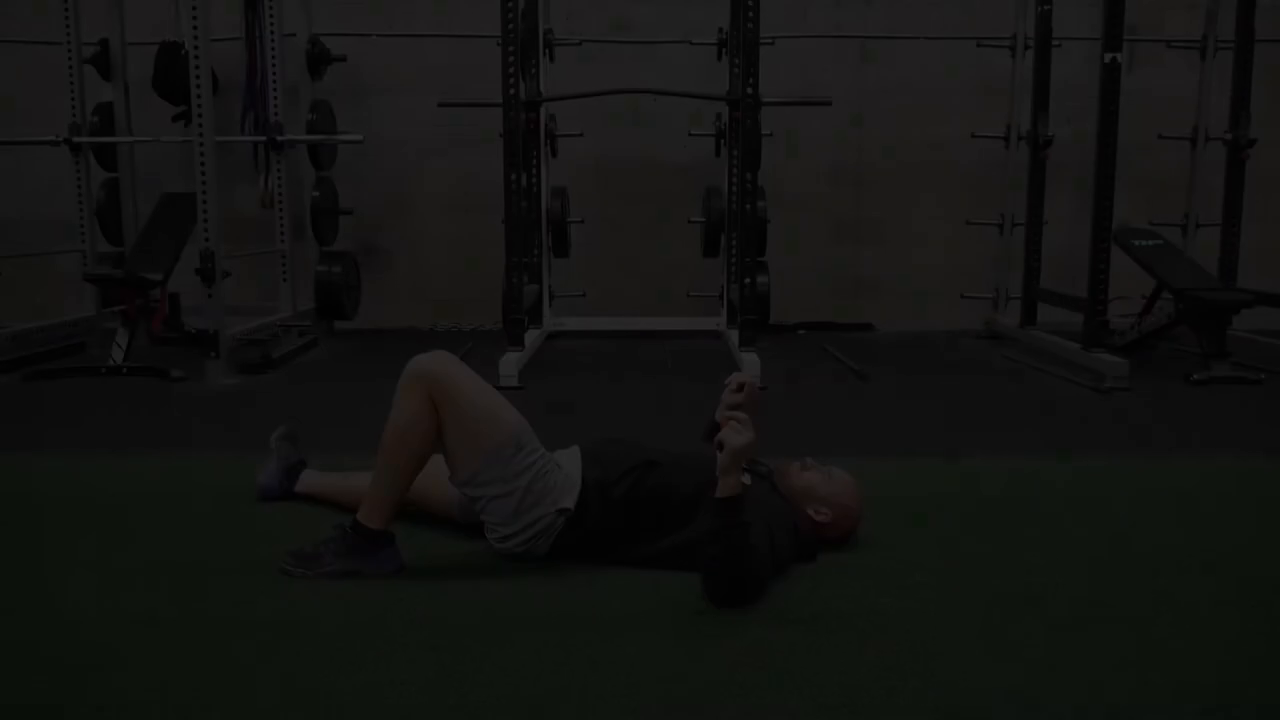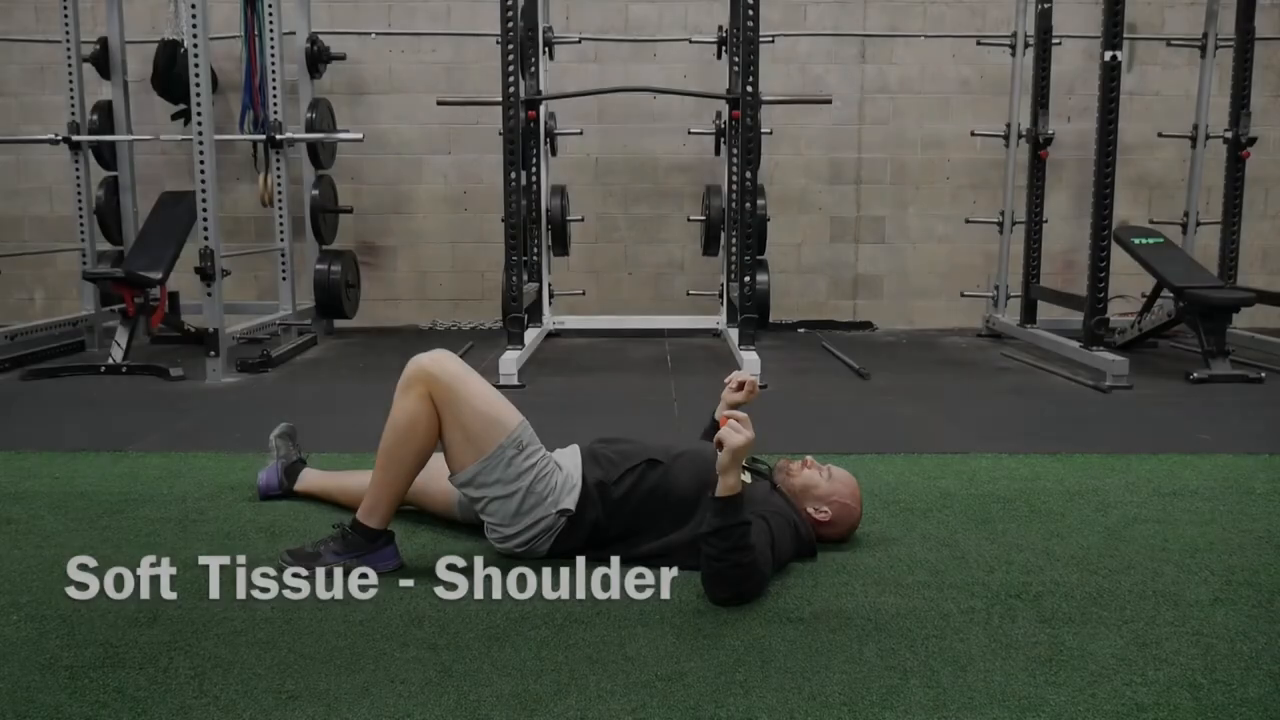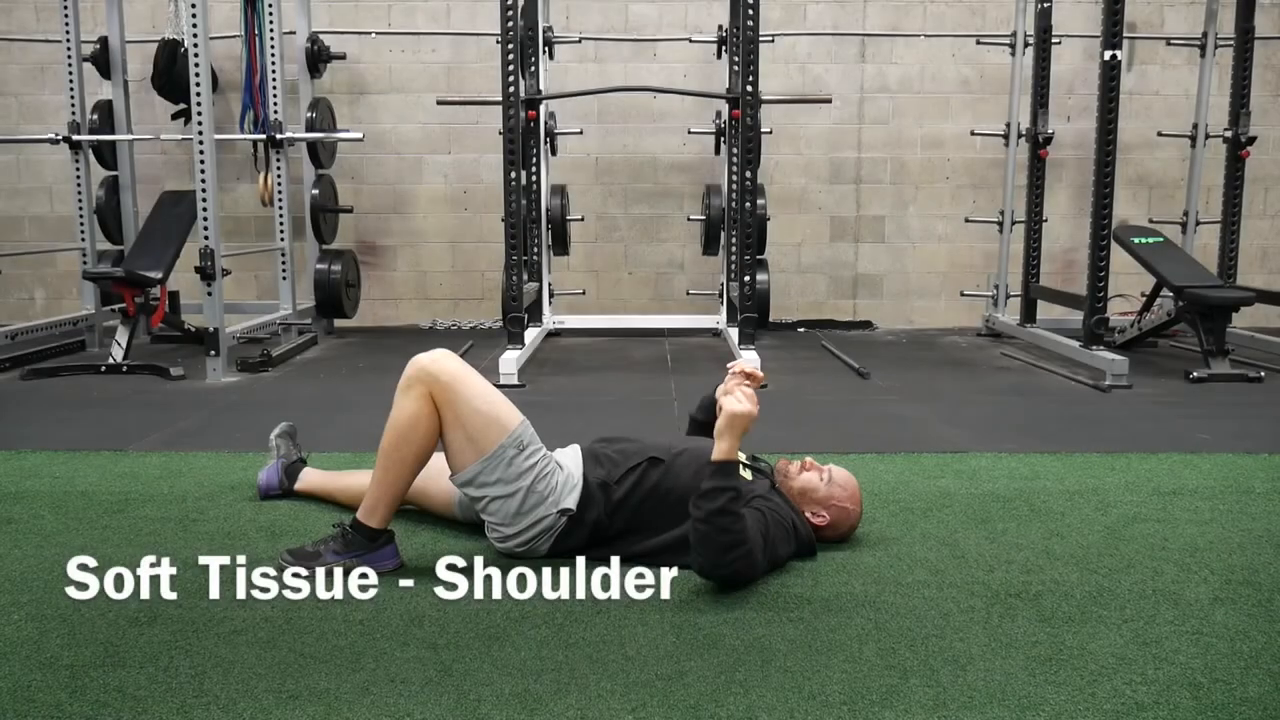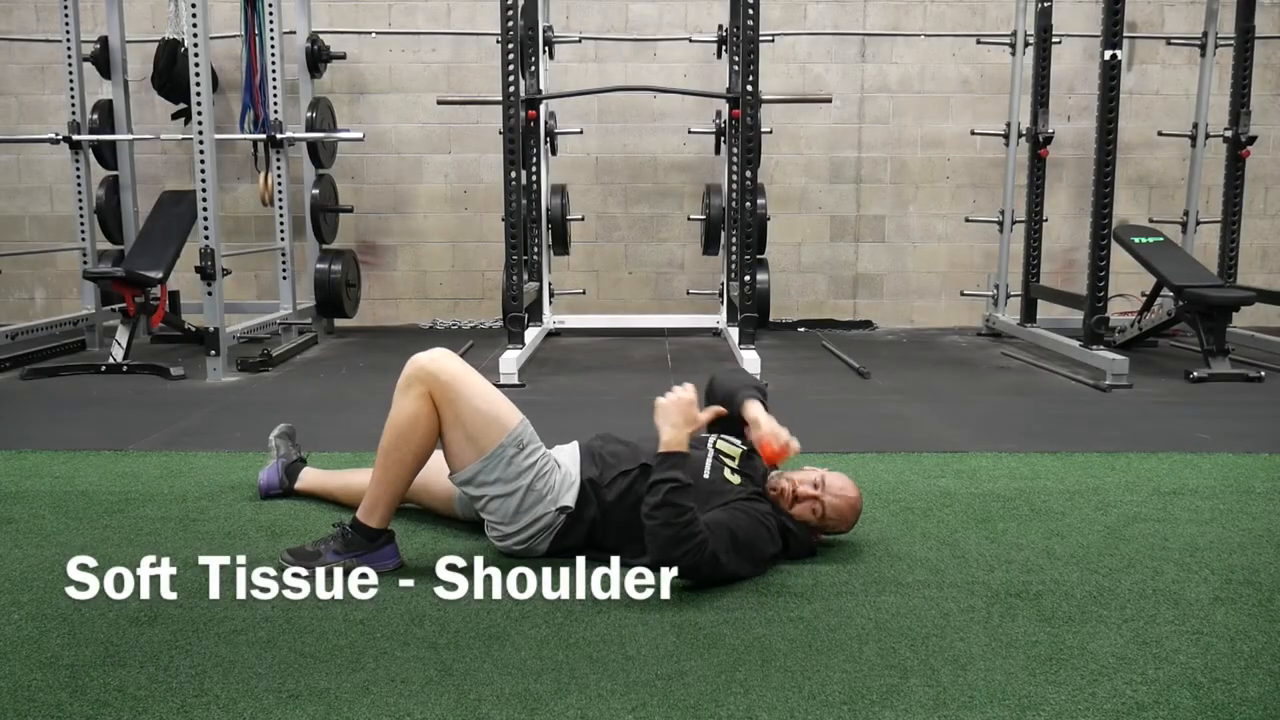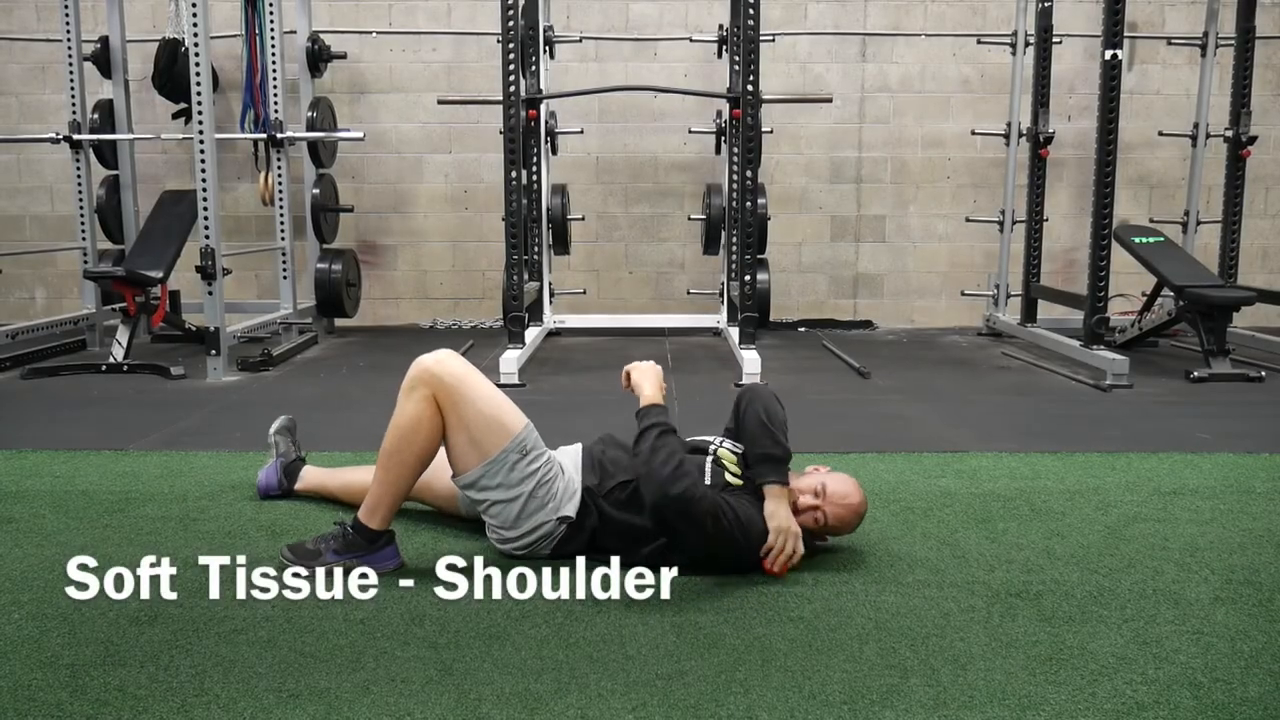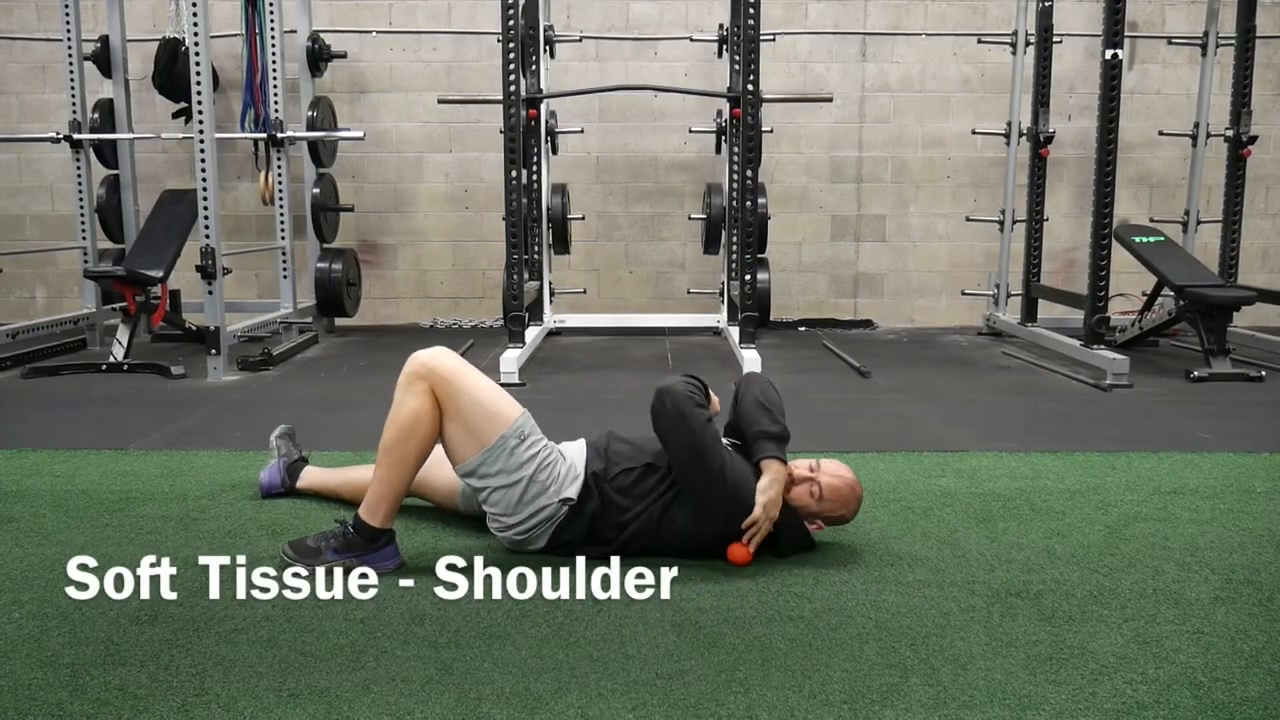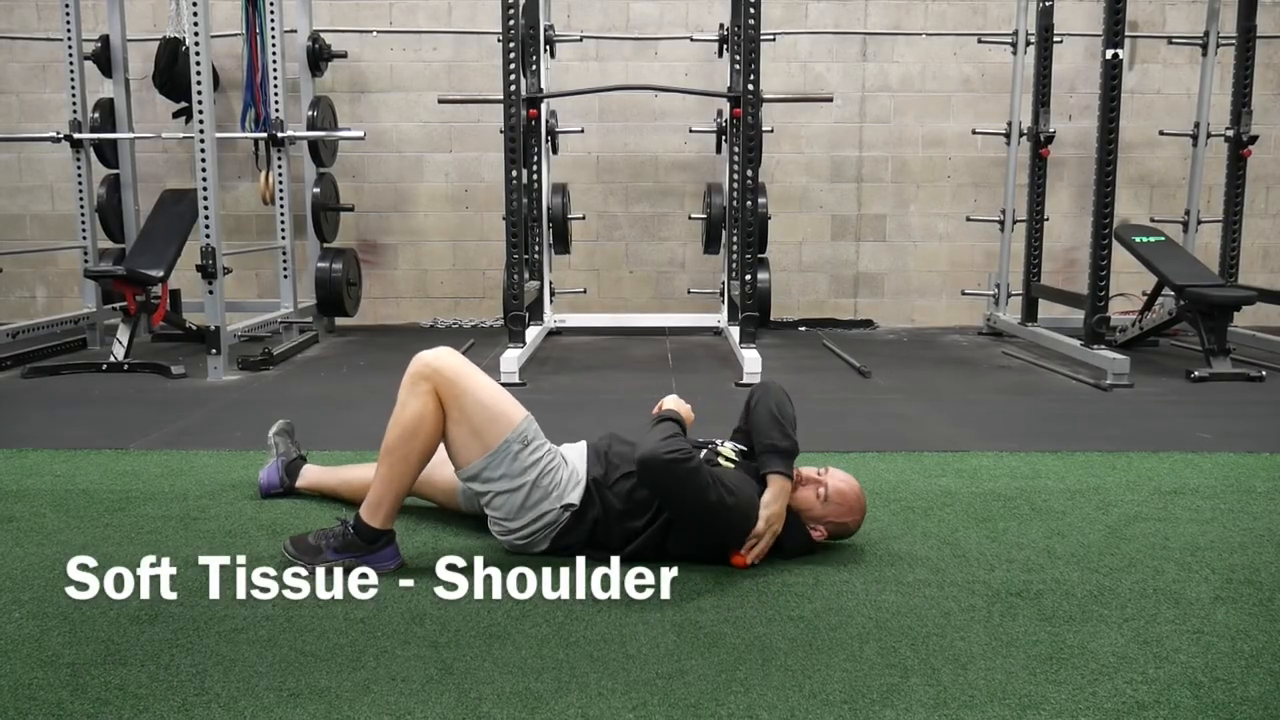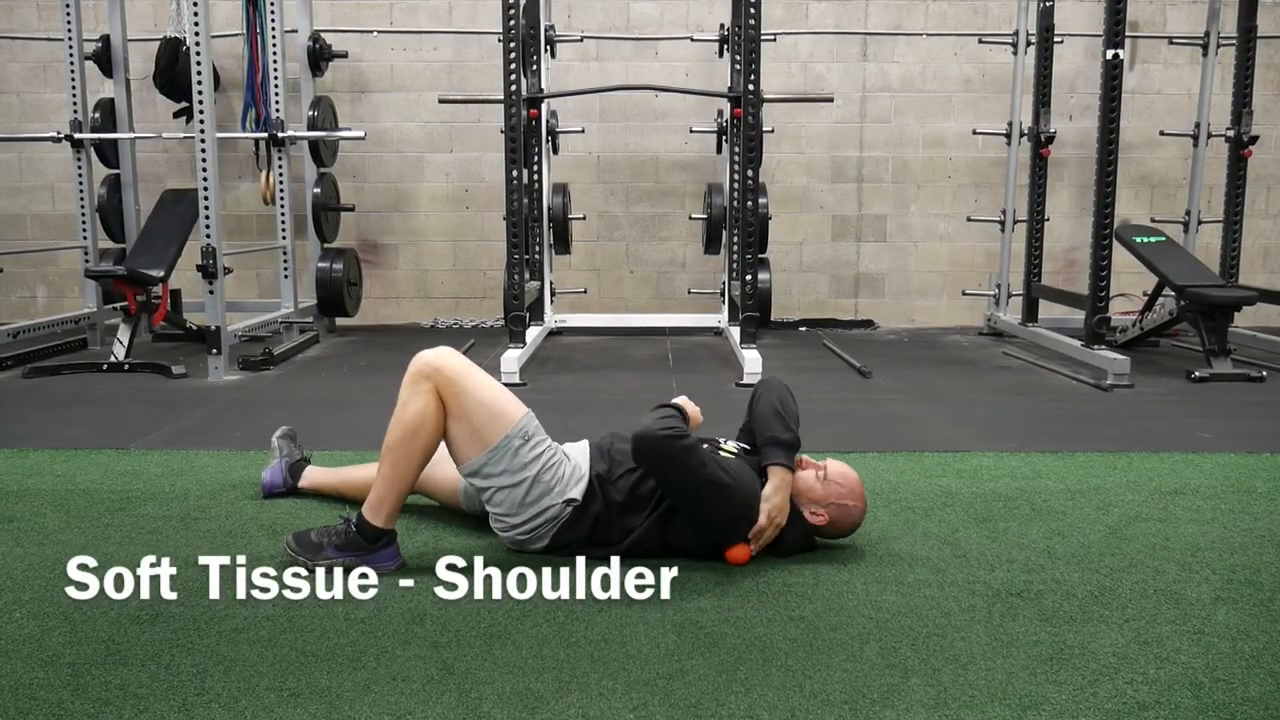
dt=0.5s
person 1, frame 1
left shoulder: (770, 523)
right shoulder: (765, 487)
left elbow: (730, 583)
left wrist: (730, 475)
right wrist: (724, 418)
left hip: (543, 508)
right hip: (562, 479)
left knee: (431, 374)
left ankle: (365, 540)
right ankle: (300, 479)
person 1, frame 2
left shoulder: (771, 519)
right shoulder: (765, 486)
left elbow: (729, 583)
left wrist: (730, 477)
right wrist: (723, 415)
left hip: (543, 508)
right hip: (560, 480)
left knee: (430, 370)
left ankle: (364, 540)
right ankle: (296, 476)
person 1, frame 3
left shoulder: (771, 520)
right shoulder: (763, 480)
left elbow: (720, 560)
right elbow: (697, 442)
left wrist: (728, 443)
right wrist: (723, 400)
left hip: (544, 509)
right hip: (562, 479)
left knee: (431, 371)
left ankle: (365, 540)
right ankle: (297, 475)
person 1, frame 4
left shoulder: (756, 530)
right shoulder: (759, 468)
left elbow: (674, 554)
right elbow: (723, 383)
left wrist: (675, 443)
right wrist: (757, 411)
left hip: (542, 508)
right hip: (558, 476)
left knee: (430, 370)
right knee: (405, 473)
left ankle: (365, 540)
right ankle: (296, 474)
person 1, frame 5
left shoulder: (744, 531)
right shoulder: (762, 476)
left elbow: (670, 493)
right elbow: (756, 400)
left wrist: (651, 399)
right wrist: (775, 490)
left hip: (541, 515)
right hip: (562, 473)
left knee: (435, 371)
right knee: (411, 470)
left ankle: (366, 539)
right ankle: (297, 475)
person 1, frame 6
left shoulder: (732, 498)
right shoulder: (759, 477)
left elbow: (671, 400)
right elbow: (755, 387)
left wrist: (701, 396)
right wrist: (775, 462)
left hip: (545, 501)
right hip: (559, 480)
left knee: (429, 367)
right knee: (412, 466)
left ankle: (368, 538)
right ankle: (299, 474)
person 1, frame 7
left shoulder: (736, 514)
right shoulder: (761, 476)
left elbow: (656, 462)
right elbow: (768, 396)
left wrist: (673, 415)
right wrist: (778, 481)
left hip: (545, 507)
right hip: (565, 474)
left knee: (433, 368)
right knee: (414, 463)
left ankle: (368, 538)
right ankle: (298, 473)
person 1, frame 8
left shoulder: (737, 500)
right shoulder: (761, 475)
left elbow: (654, 441)
right elbow: (771, 391)
left wrist: (678, 410)
right wrist: (780, 472)
left hip: (548, 501)
right hip: (563, 477)
left knee: (433, 367)
right knee: (416, 462)
left ankle: (370, 537)
right ankle: (300, 475)
